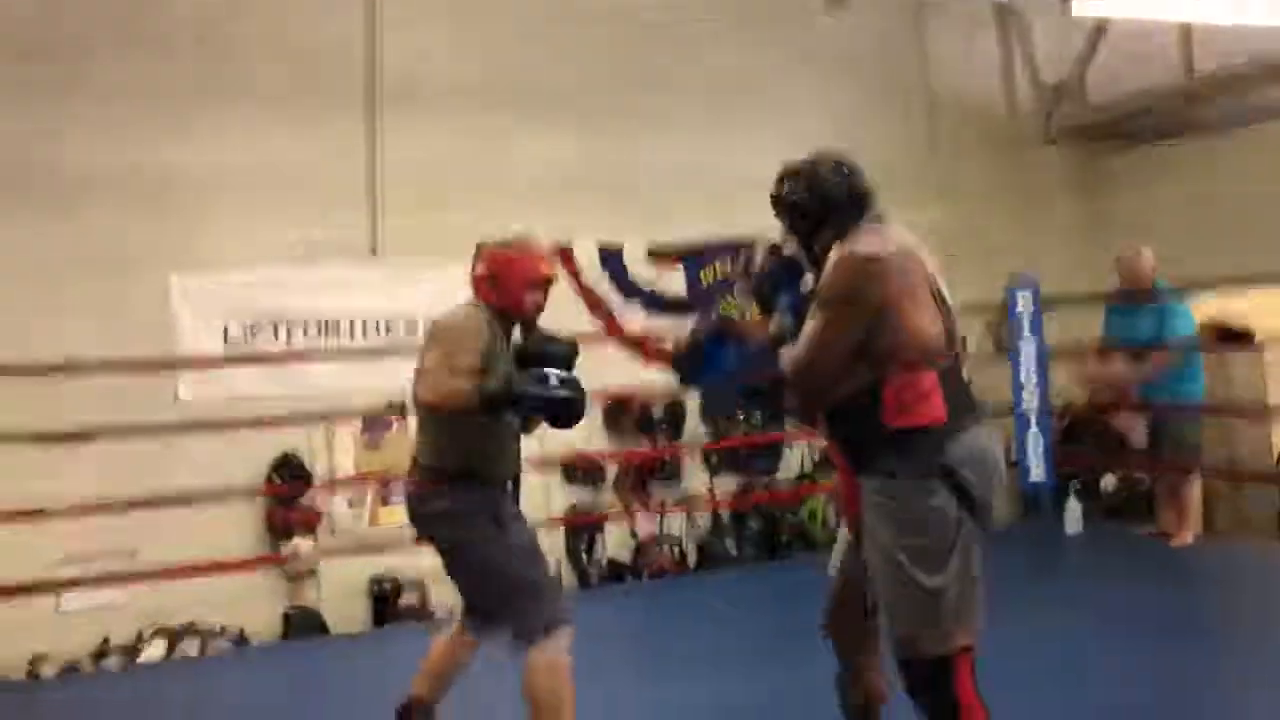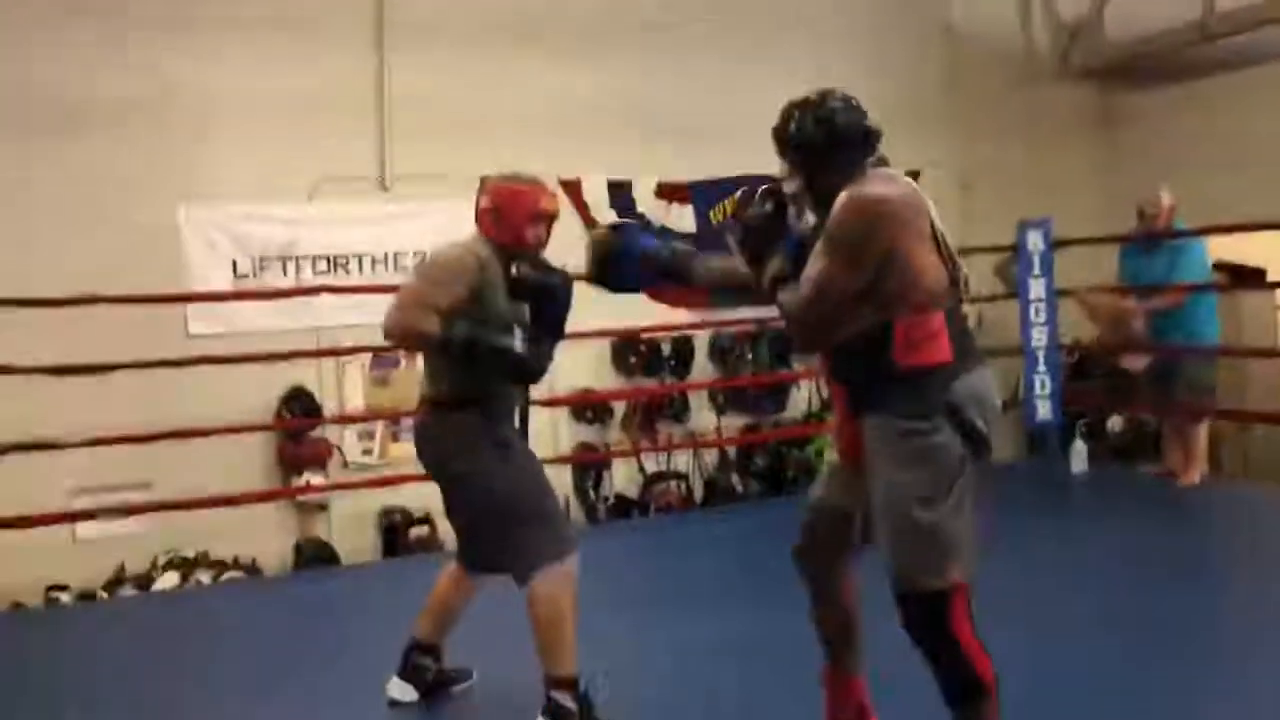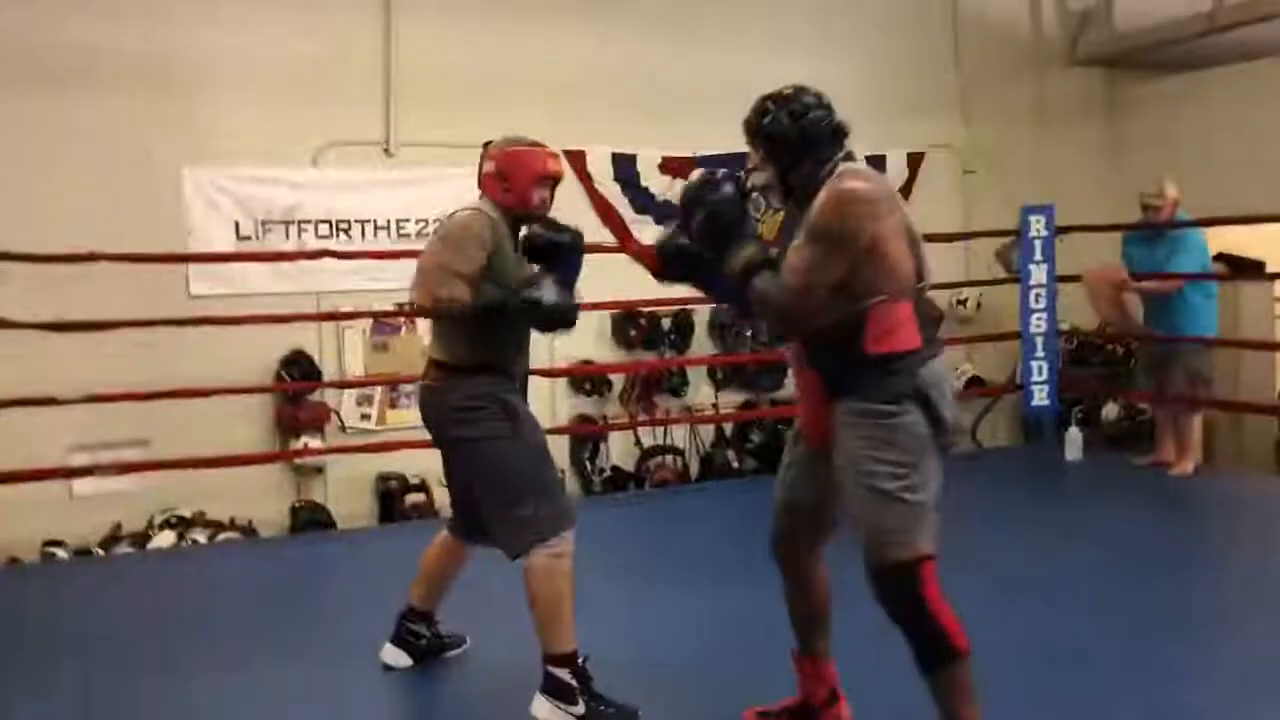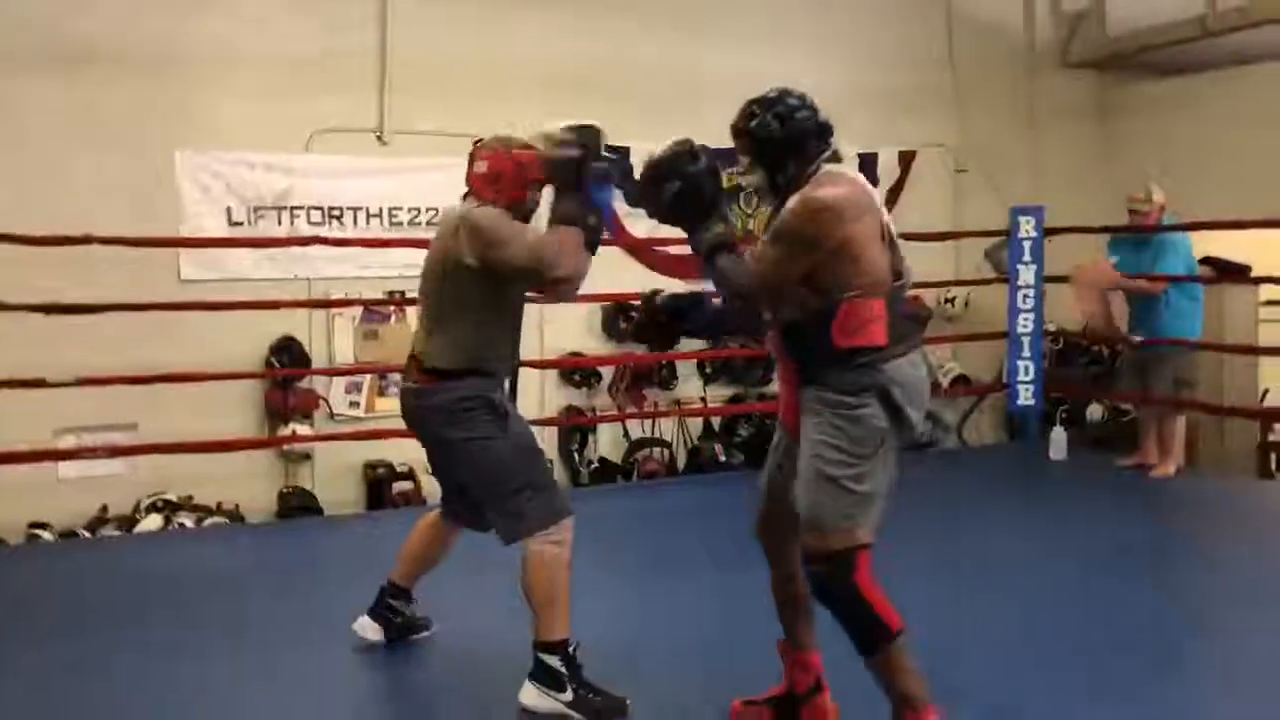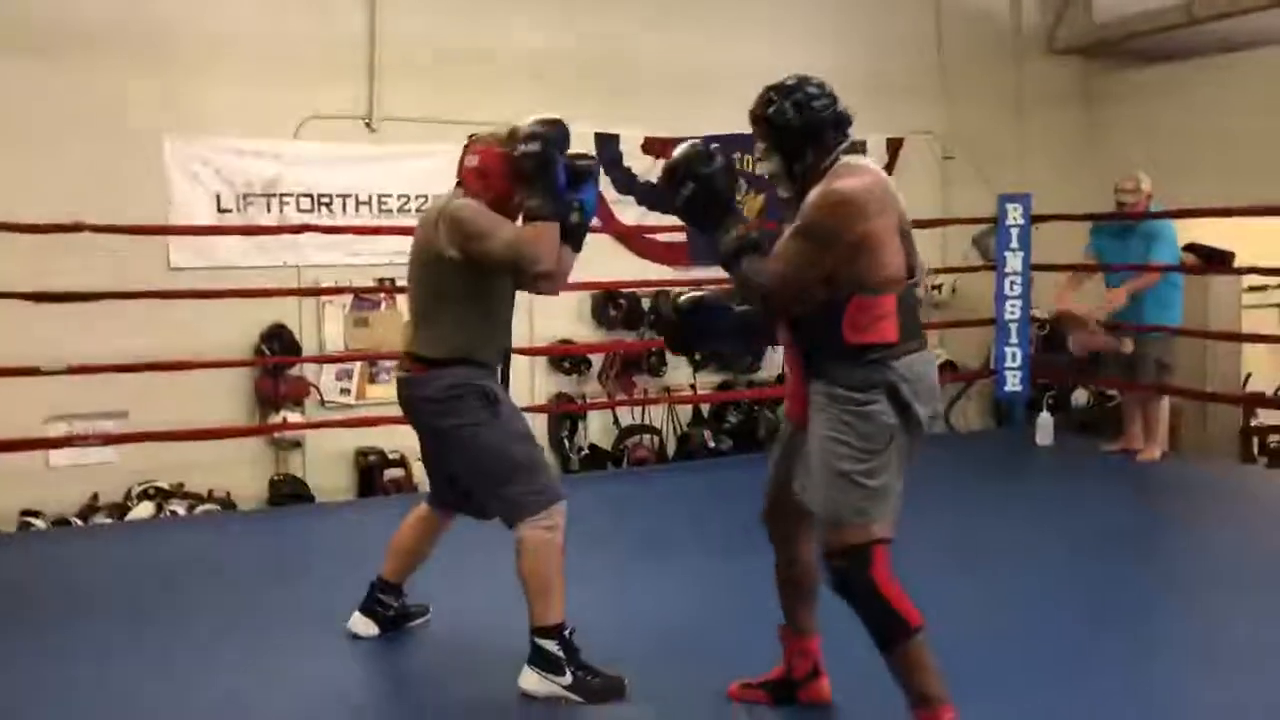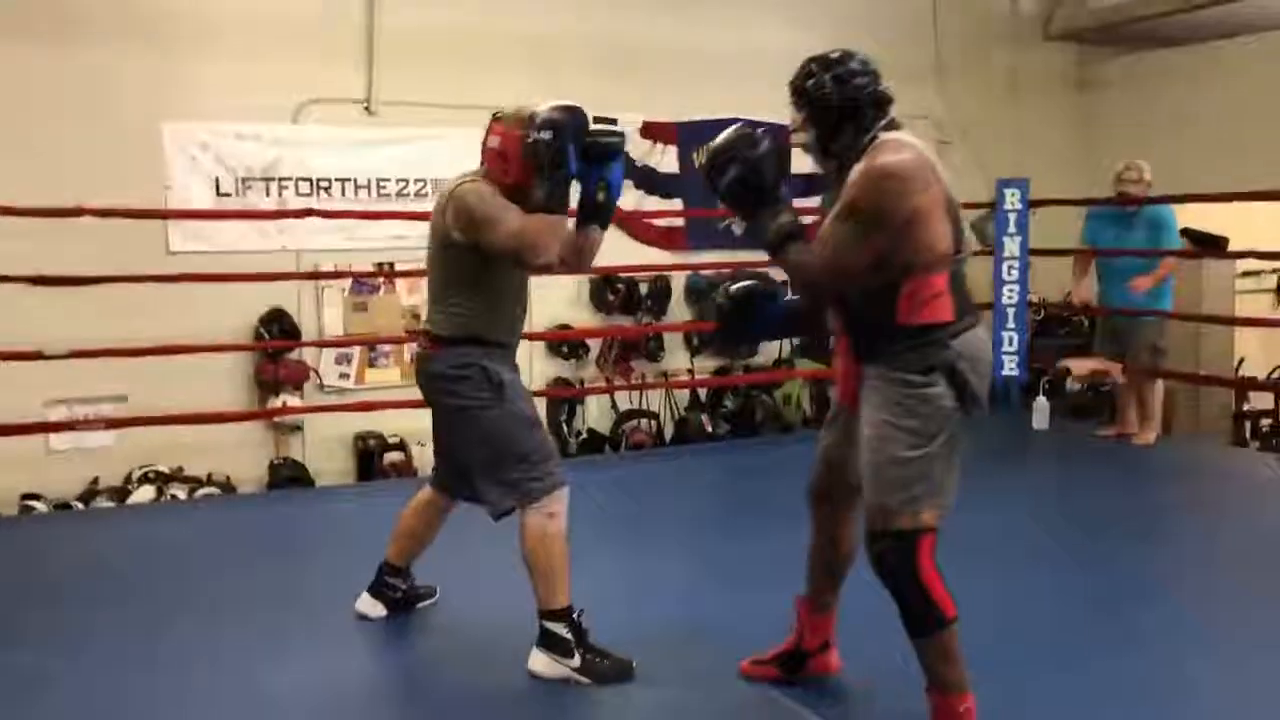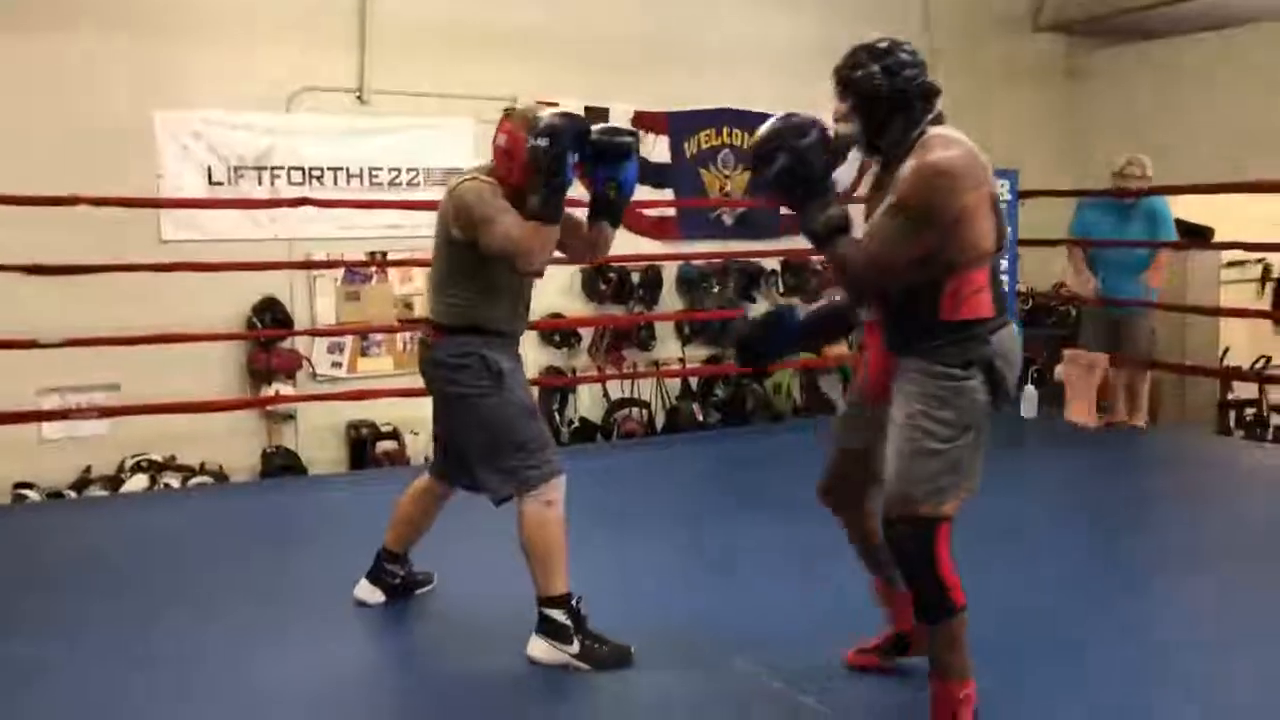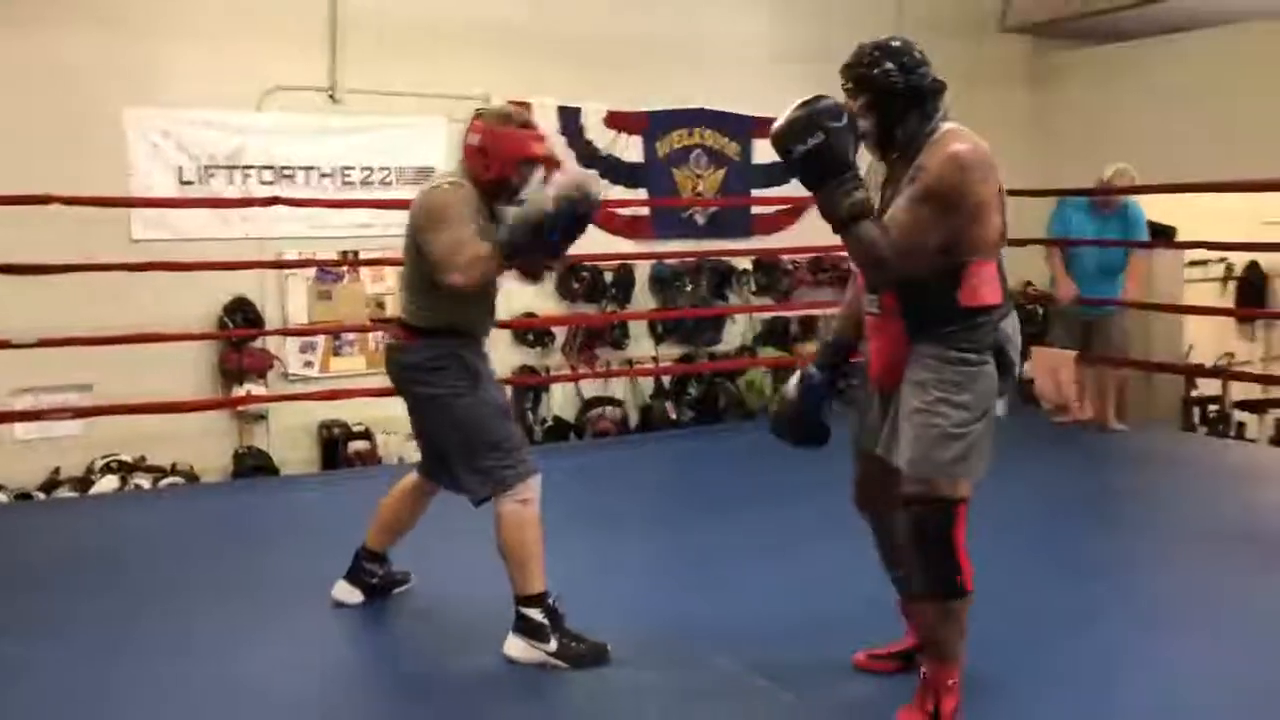
dt=0.2s
person 1, frame 1
left shoulder: (860, 258)
right shoulder: (876, 255)
left elbow: (808, 384)
right elbow: (829, 389)
right wrist: (767, 356)
left hip: (924, 474)
right hip: (898, 472)
left knee: (932, 665)
right knee: (846, 627)
person 1, frame 2
left shoulder: (871, 202)
right shoulder: (853, 205)
left elbow: (809, 314)
right elbow: (762, 281)
left wrist: (776, 257)
right wrist: (666, 261)
left hip: (931, 412)
right hip: (887, 410)
left knee: (931, 602)
right knee: (817, 552)
person 1, frame 3
left shoulder: (847, 198)
right shoulder: (822, 200)
left elbow: (787, 308)
right elbow: (774, 293)
left wrist: (732, 246)
right wrist: (710, 267)
left hip: (889, 400)
right hip: (840, 399)
left knee: (900, 576)
right knee: (791, 542)
person 1, frame 4
left shoulder: (823, 202)
right shoulder: (816, 197)
left elbow: (748, 289)
right elbow: (784, 302)
left wrist: (700, 219)
left hip: (859, 393)
right hip: (826, 390)
left knee: (834, 564)
right knee: (775, 531)
person 1, frame 5
left shoulder: (842, 193)
right shoulder: (836, 186)
left elbow: (772, 290)
right elbow: (800, 298)
left wrist: (719, 218)
right wrist: (725, 318)
left hip: (869, 388)
right hip: (840, 383)
left knee: (854, 560)
right knee: (784, 517)
person 1, frame 6
left shoulder: (886, 170)
right shoulder: (868, 166)
left elbow: (822, 278)
left wrist: (765, 206)
right wrist: (780, 312)
left hip: (921, 369)
right hip: (885, 364)
left knee: (897, 545)
right knee: (829, 496)
right ankle: (811, 645)
person 1, frame 7
left shoulder: (938, 166)
right shoulder: (906, 162)
left elbow: (866, 275)
right elbow: (879, 280)
left wrist: (811, 198)
right wrist: (803, 326)
left hip: (951, 363)
right hip: (905, 357)
left knee: (914, 529)
right knee: (843, 489)
right ankle: (909, 625)
person 1, frame 8
left shoulder: (953, 158)
right shoulder: (901, 161)
left elbow: (889, 262)
right elbow: (871, 276)
left wrist: (833, 182)
right wrist: (823, 365)
left hip: (957, 353)
right hip: (900, 351)
left knee: (931, 514)
right knee: (877, 496)
right ankle: (926, 637)
person 2, frame 1
left shoulder: (496, 336)
right shoulder: (466, 326)
left elbow: (517, 418)
right elbow: (434, 391)
left wrist: (543, 377)
right wrist: (516, 391)
left hip: (472, 494)
right hip: (460, 498)
left knee: (485, 614)
right knee: (548, 627)
person 2, frame 2
left shoulder: (505, 272)
right shoulder: (464, 260)
left elbow: (527, 351)
right elbow: (400, 322)
left wrist: (546, 312)
right wrist: (479, 340)
left hip: (478, 427)
right hip: (464, 429)
left knee: (479, 556)
right knee: (554, 556)
left ankle: (417, 667)
person 2, frame 3
left shoulder: (510, 236)
right shoulder: (473, 224)
left elbow: (539, 313)
right elbow: (428, 295)
left wrist: (557, 269)
right wrist: (507, 301)
left hip: (470, 394)
right hip: (476, 396)
left knee: (470, 525)
right knee: (551, 533)
left ankle: (412, 633)
person 2, frame 4
left shoulder: (492, 228)
right shoulder: (480, 223)
left elbow: (559, 280)
right elbow: (562, 269)
left wrist: (587, 212)
right wrist: (573, 181)
left hip: (436, 391)
right hip: (462, 398)
left knee: (459, 508)
right knee: (549, 522)
left ankle: (387, 610)
person 2, frame 5
left shoulder: (483, 224)
right shoulder: (458, 214)
left elbow: (547, 280)
right elbow: (540, 262)
left wrist: (574, 209)
right wrist: (543, 188)
left hip: (434, 383)
right hip: (454, 387)
left knee: (445, 502)
right knee: (543, 509)
left ankle: (380, 605)
right ankle: (550, 660)
person 2, frame 6
left shoulder: (507, 202)
right shoulder: (470, 196)
left elbow: (575, 257)
right elbow: (541, 253)
left wrist: (600, 186)
right wrist: (554, 174)
left hip: (465, 362)
right hip: (469, 365)
left knee: (450, 485)
right knee: (545, 494)
left ankle: (387, 587)
right ankle: (559, 641)
person 2, frame 7
left shoulder: (523, 197)
right shoulder: (474, 193)
left elbow: (591, 248)
right elbow: (531, 259)
left wrist: (611, 184)
right wrist: (552, 180)
left hip: (474, 352)
right hip: (470, 354)
left knee: (447, 473)
right knee: (543, 481)
left ankle: (385, 573)
right ankle: (558, 628)
person 2, frame 8
left shoulder: (490, 203)
right shoulder: (448, 197)
left elbow: (532, 264)
right elbow: (461, 274)
left wrist: (560, 220)
right wrist: (522, 233)
left hip: (437, 352)
right hip: (438, 355)
left knee: (434, 473)
right knee: (517, 481)
left ankle: (363, 572)
right ankle: (535, 626)
person 3, frame 1
left shoulder: (1169, 301)
right shoulder: (1117, 303)
left elbow: (1174, 351)
right elbow: (1110, 345)
left wrist: (1132, 373)
right wrist: (1095, 367)
left hip: (1178, 391)
right hip: (1144, 393)
left knee: (1180, 460)
right knee: (1156, 459)
left ankle: (1188, 525)
right ankle: (1166, 520)
person 3, frame 2
left shoulder: (1187, 244)
right shoulder: (1133, 245)
left elbow: (1179, 293)
right elbow: (1125, 287)
left wrist: (1139, 309)
right wrist: (1110, 307)
left hip: (1192, 336)
right hip: (1157, 334)
left knee: (1191, 403)
right knee: (1163, 400)
left ankle: (1195, 466)
right ankle: (1172, 459)
person 3, frame 3
left shoulder: (1189, 235)
right shoulder: (1135, 235)
left elbow: (1173, 282)
right elbow: (1125, 276)
left wrist: (1134, 286)
right wrist: (1107, 288)
left hip: (1190, 327)
right hip: (1156, 325)
left knee: (1186, 394)
right knee: (1158, 391)
left ankle: (1189, 456)
right ankle: (1164, 450)
person 3, frame 4
left shoulder: (1174, 239)
right shoulder: (1121, 239)
left elbow: (1157, 284)
right elbow: (1106, 274)
left wrist: (1120, 283)
right wrist: (1091, 282)
left hip: (1174, 330)
right hip: (1141, 328)
left knee: (1169, 397)
right knee: (1141, 394)
left ankle: (1171, 458)
right ankle: (1148, 452)
person 3, frame 5
left shoulder: (1161, 228)
right shoulder: (1104, 226)
left elbow: (1157, 272)
right elbow: (1090, 262)
left wrist: (1126, 290)
right wrist: (1067, 288)
left hip: (1155, 319)
right hip: (1117, 317)
left knee: (1151, 383)
right knee: (1124, 379)
left ankle: (1156, 442)
right ankle: (1132, 437)
person 3, frame 6
left shoulder: (1160, 214)
right shoulder: (1099, 213)
left elbow: (1171, 259)
right elbow: (1085, 251)
left wrist: (1150, 279)
right wrist: (1079, 281)
left hip: (1148, 306)
right hip: (1111, 303)
left knee: (1145, 367)
right knee: (1118, 365)
left ankle: (1150, 426)
right ankle: (1127, 421)
person 3, frame 7
left shoulder: (1156, 207)
right shoulder: (1091, 204)
left elbow: (1165, 249)
right elbow: (1076, 243)
left wrist: (1154, 273)
right wrist: (1082, 274)
left hip: (1137, 297)
right hip: (1099, 294)
left knee: (1137, 356)
right knee: (1102, 356)
left ankle: (1139, 413)
right ankle: (1116, 411)
person 3, frame 8
left shoulder: (1132, 213)
right shoulder: (1070, 205)
left elbow: (1137, 253)
right elbow: (1053, 247)
left wrist: (1131, 283)
right wrist: (1062, 279)
left hip: (1109, 298)
right hip: (1072, 295)
left knee: (1111, 357)
right knee: (1071, 355)
left ankle: (1108, 414)
right ankle: (1083, 408)
